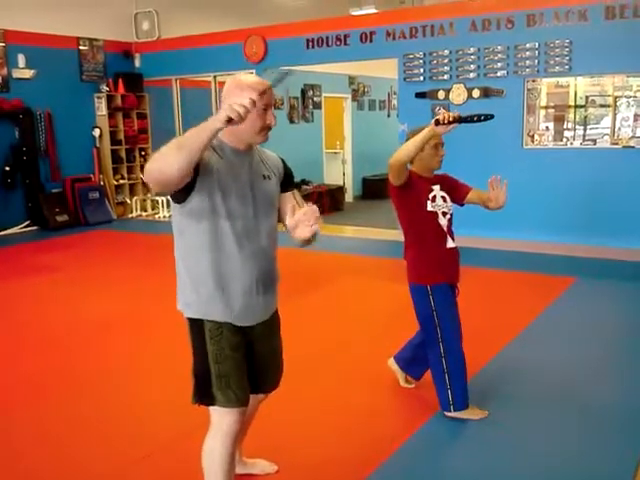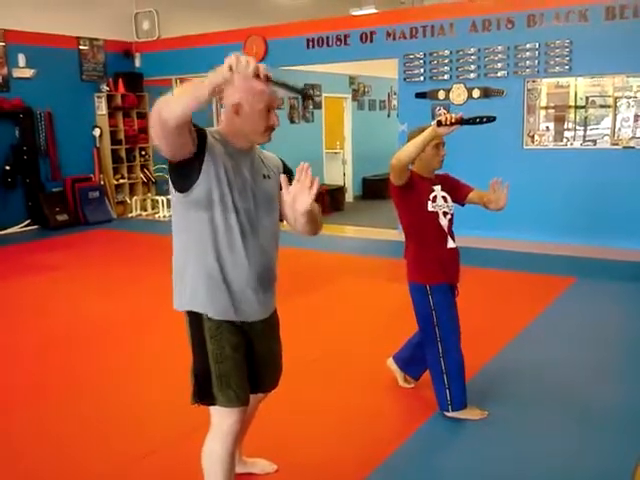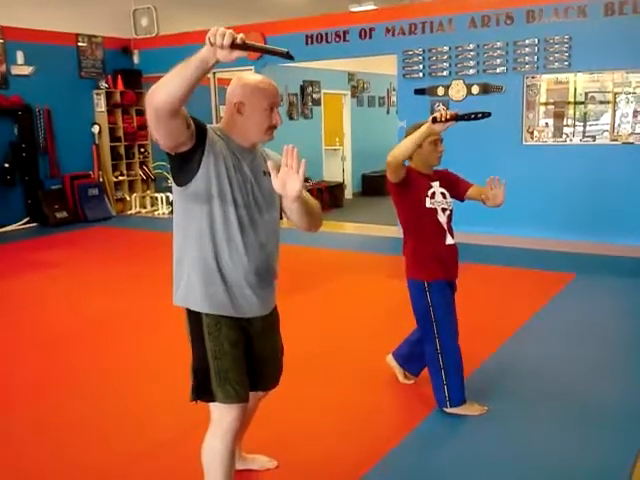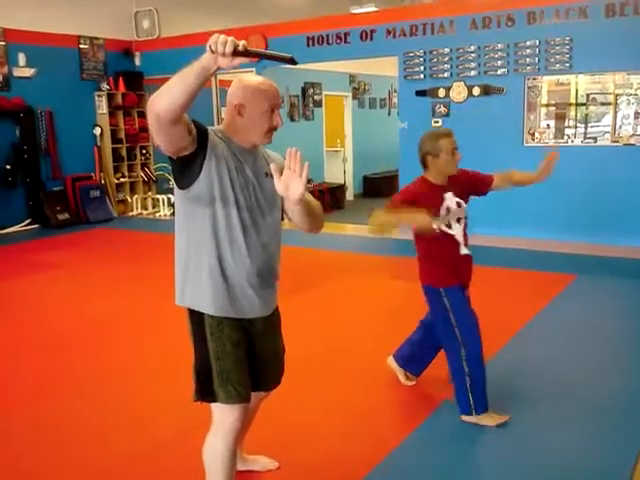
dt=0.4s
person 1, frame 1
left shoulder: (273, 164)
right shoulder: (197, 157)
left elbow: (297, 217)
right elbow: (156, 176)
left wrist: (303, 227)
right wrist: (217, 122)
left hip: (261, 306)
right hip: (215, 311)
left knee: (255, 393)
right knee: (227, 414)
person 1, frame 2
left shoulder: (271, 165)
right shoulder: (196, 149)
left elbow: (309, 229)
right elbow: (163, 115)
left wrist: (303, 209)
right wrist: (225, 74)
left hip: (260, 306)
right hip: (214, 308)
left knee: (255, 393)
right knee: (227, 414)
person 1, frame 3
left shoulder: (272, 163)
right shoulder: (197, 146)
left elbow: (311, 223)
right elbow: (159, 103)
left wrist: (294, 196)
right wrist: (210, 55)
left hip: (260, 303)
right hip: (214, 305)
left knee: (256, 390)
right knee: (227, 411)
person 1, frame 4
left shoulder: (274, 162)
right shoulder: (199, 148)
left elbow: (312, 224)
right elbow: (160, 111)
left wrist: (297, 199)
right wrist: (211, 62)
left hip: (261, 302)
right hip: (216, 306)
left knee: (258, 389)
right knee: (229, 411)
person 2, frame 1
left shoulder: (444, 182)
right shoulder: (404, 183)
left elbow: (476, 196)
right elbow: (395, 162)
left wrist: (493, 200)
right wrist: (432, 129)
left hip: (445, 273)
right hip: (426, 276)
left knee: (437, 331)
right knee: (445, 339)
left ankle: (403, 362)
right ankle: (456, 405)
person 2, frame 2
left shoulder: (445, 182)
right shoulder: (405, 183)
left elbow: (477, 196)
right elbow: (398, 162)
left wrist: (494, 201)
right wrist: (435, 130)
left hip: (445, 272)
right hip: (426, 276)
left knee: (436, 330)
right knee: (444, 339)
left ankle: (402, 362)
right ankle: (454, 404)
person 2, frame 3
left shoulder: (445, 178)
right shoulder: (403, 180)
left elbow: (476, 191)
right elbow: (392, 160)
left wrist: (492, 197)
right wrist: (429, 127)
left hip: (444, 269)
right hip: (424, 272)
left knee: (436, 327)
right knee: (442, 335)
left ankle: (402, 359)
right ankle: (452, 401)
person 2, frame 4
left shoulder: (461, 180)
right shoulder: (414, 193)
left elbow: (502, 179)
right elbow: (377, 223)
left wrist: (537, 175)
right wrist: (408, 218)
left hip: (458, 275)
right hip: (440, 280)
left knee: (437, 325)
right knee: (465, 340)
left ankle: (403, 360)
right ankle: (474, 409)
